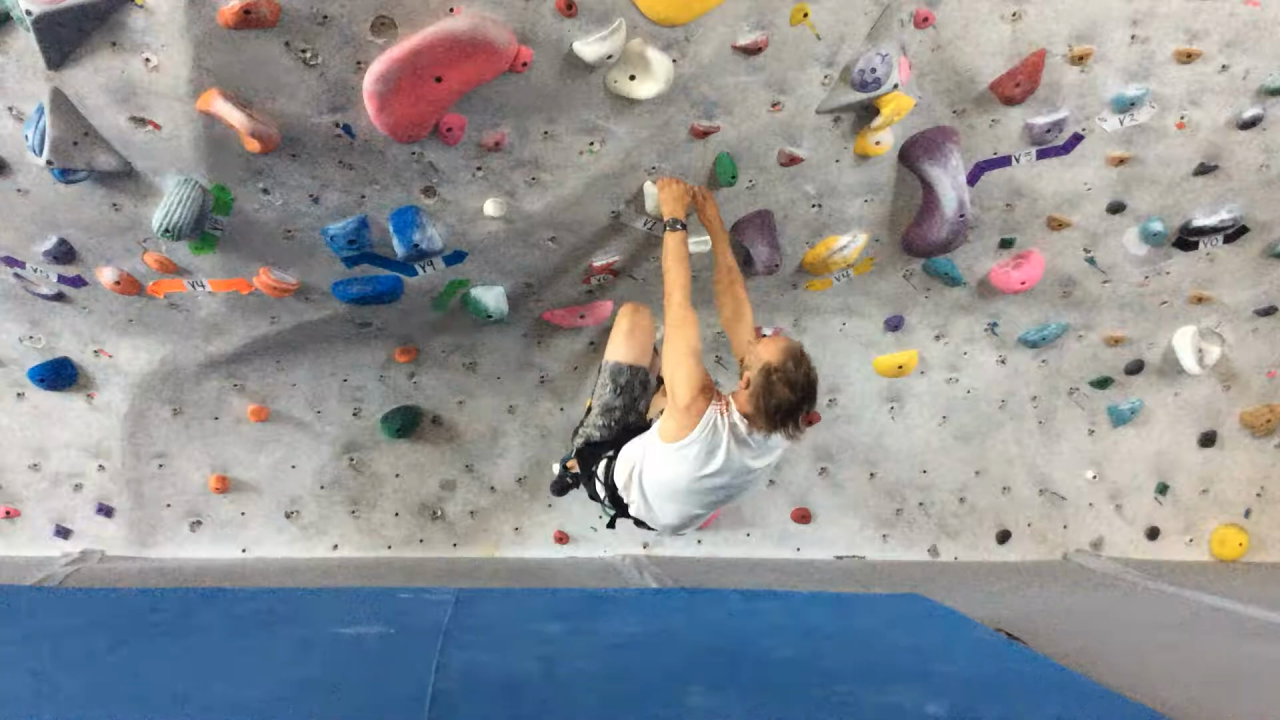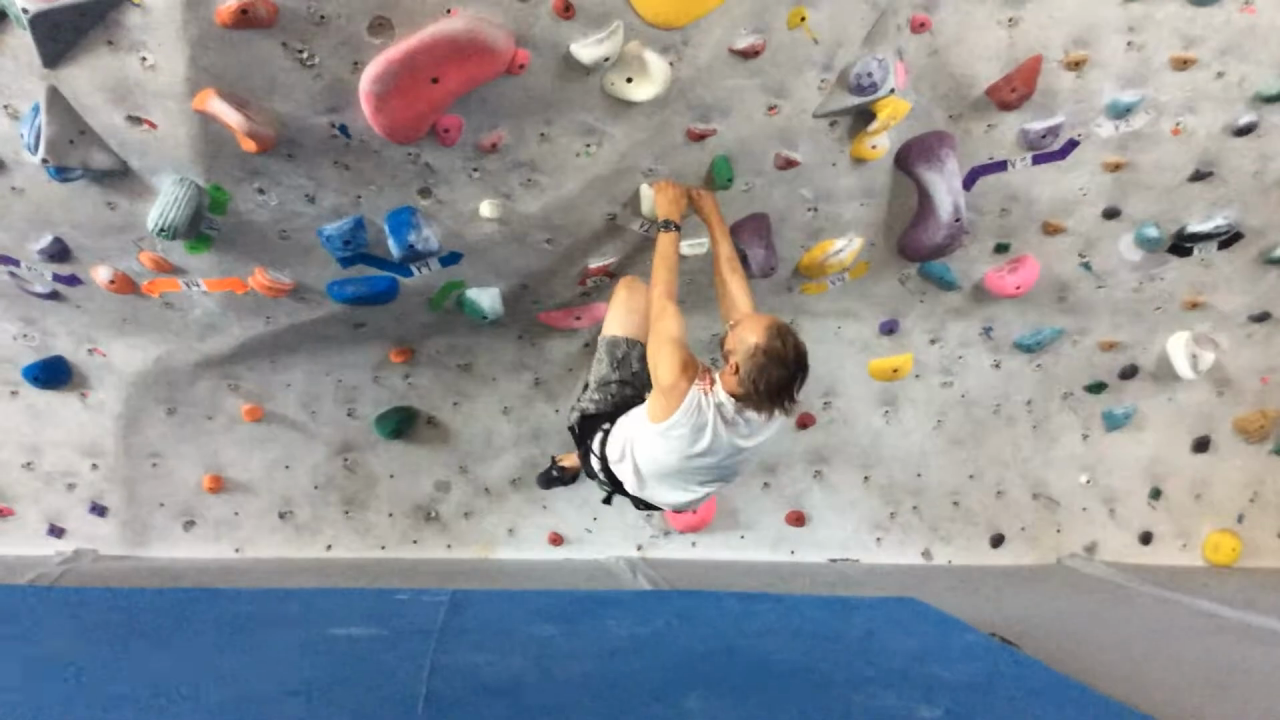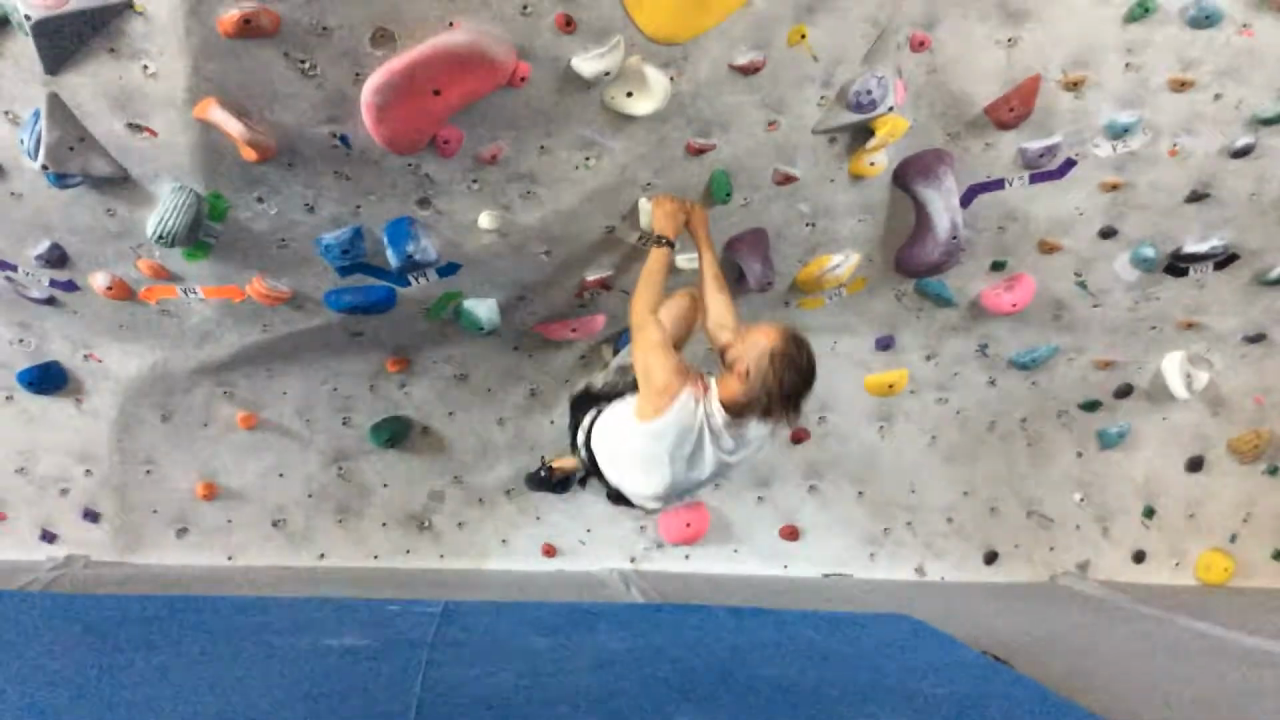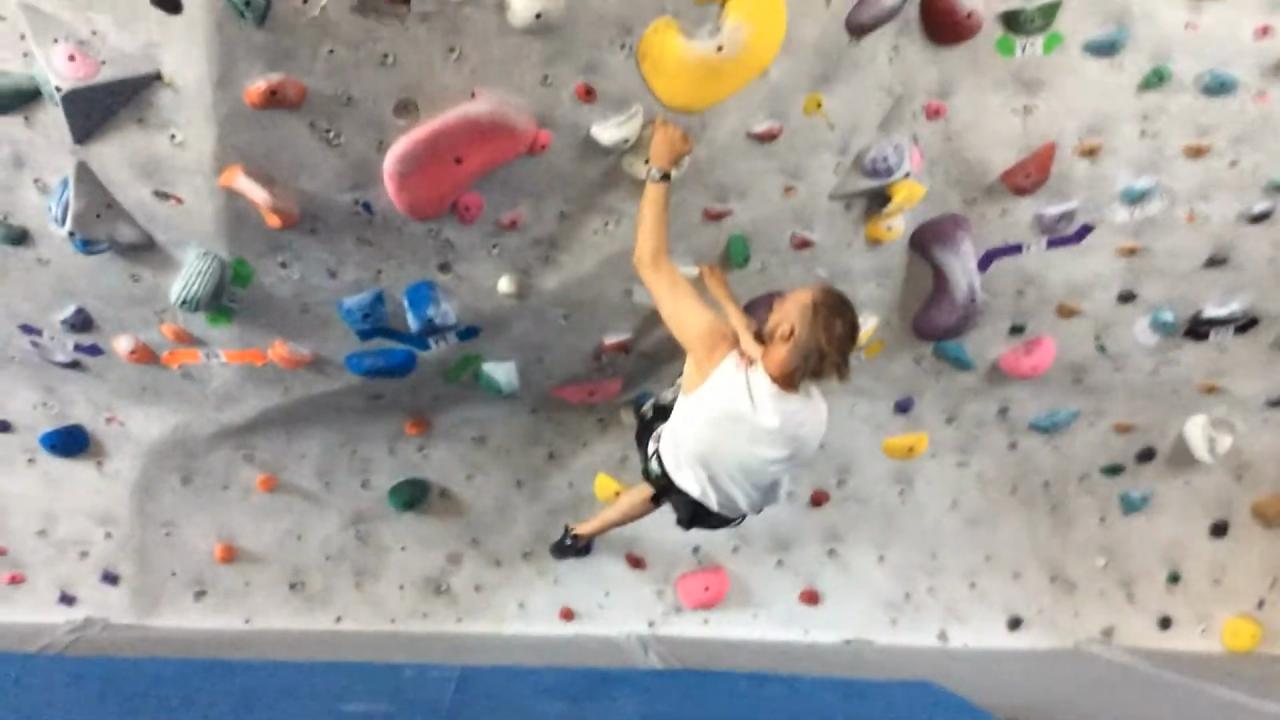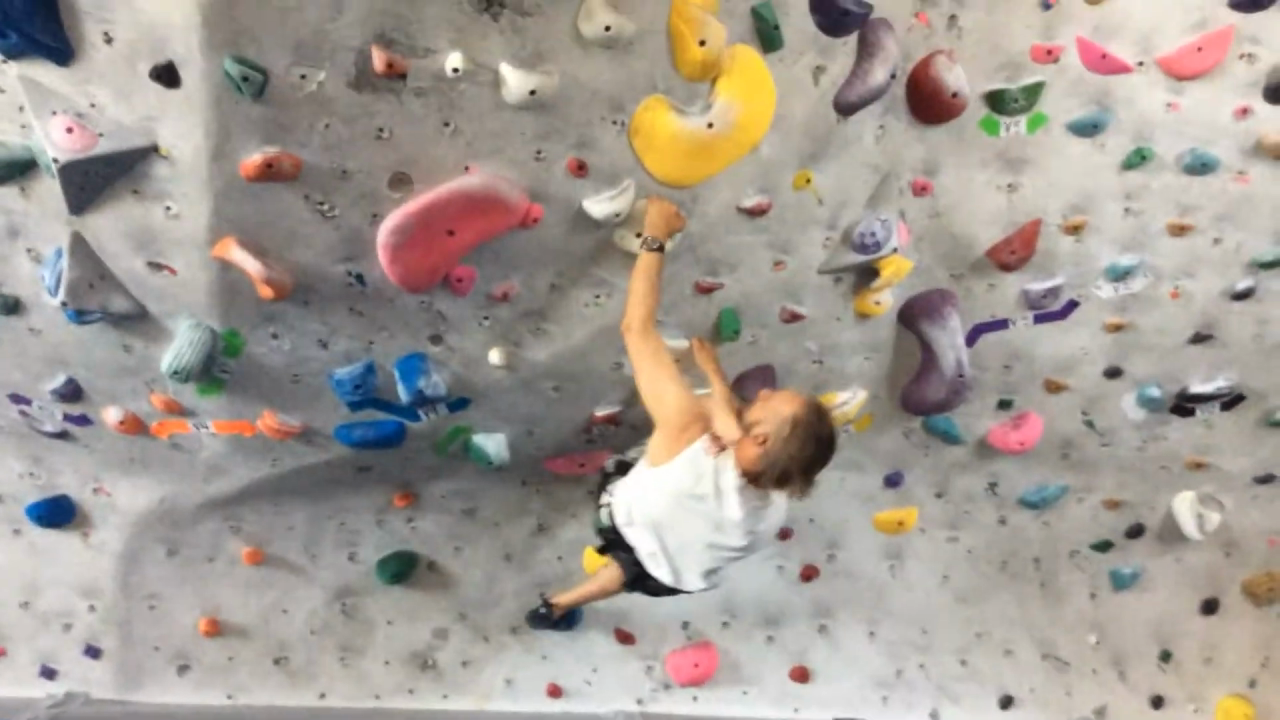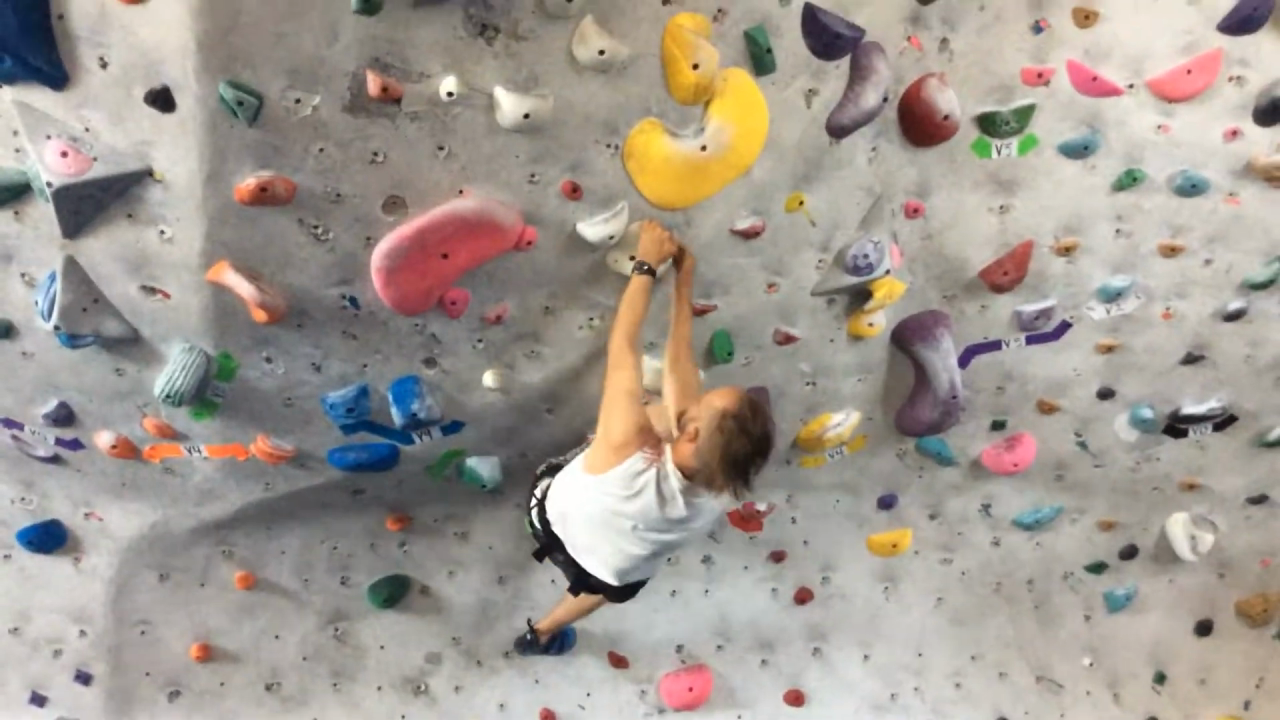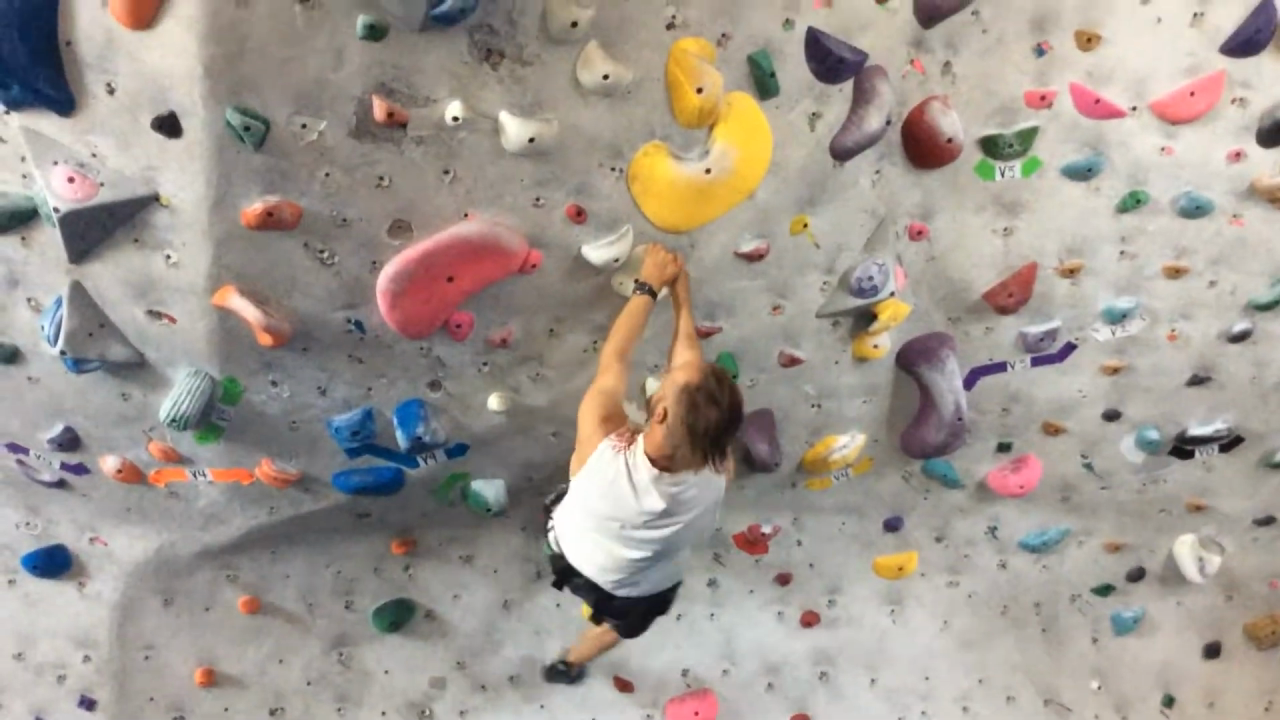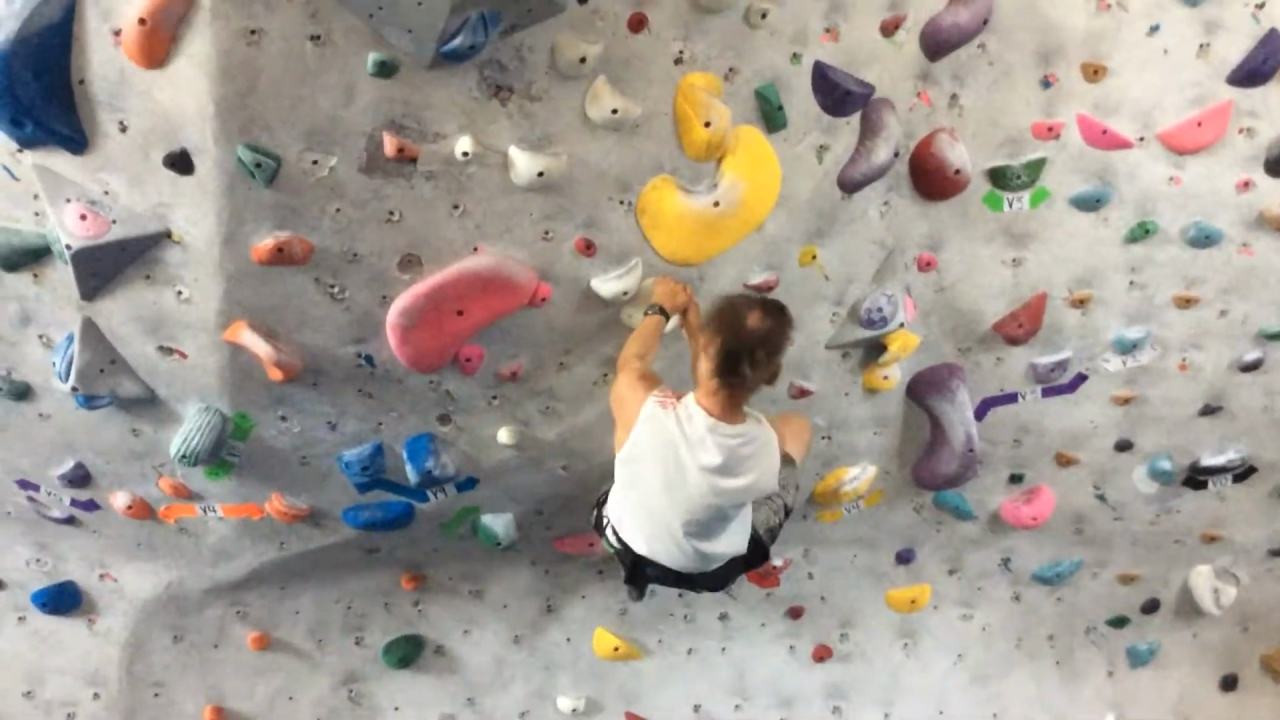
dt=0.5s
person 1, frame 1
left shoulder: (696, 408)
right shoulder: (780, 428)
left elbow: (678, 305)
right elbow: (736, 313)
left wrist: (675, 218)
right wrist: (715, 228)
left hip: (615, 480)
person 1, frame 2
left shoulder: (681, 389)
right shoulder: (773, 409)
left elbow: (663, 301)
right elbow: (738, 303)
left wrist: (670, 220)
right wrist: (715, 221)
left hip: (611, 457)
right ankle: (574, 463)
person 1, frame 3
left shoulder: (674, 392)
right shoulder: (760, 421)
left elbow: (642, 315)
right elbow: (722, 326)
left wrist: (663, 237)
right wrist: (701, 238)
left hip: (600, 435)
right ankle: (561, 468)
person 1, frame 4
left shoulder: (718, 355)
right shoulder: (813, 417)
left elbow: (649, 261)
left wrist: (659, 166)
right wrist: (724, 296)
left hip: (669, 464)
right hip: (726, 510)
right ankle: (581, 535)
person 1, frame 5
left shoulder: (689, 435)
right shoulder: (772, 512)
left elbow: (637, 328)
right elbow: (734, 430)
left wrist: (653, 239)
right wrist: (713, 372)
left hip: (623, 515)
right hip: (671, 575)
right ankle: (560, 606)
person 1, frame 6
left shoulder: (626, 447)
right shoulder: (715, 499)
left elbow: (622, 347)
right elbow: (681, 381)
left wrist: (646, 265)
right wrist: (683, 291)
left hip: (553, 514)
right hip: (614, 573)
right ankle: (543, 634)
person 1, frame 7
left shoulder: (601, 442)
right shoulder: (717, 474)
left elbow: (612, 359)
right elbow: (691, 366)
left wrist: (648, 286)
right wrist: (682, 301)
left hip: (569, 550)
right hip: (636, 594)
right knee: (624, 618)
right ankle: (570, 664)
person 1, frame 8
left shoulder: (638, 400)
right shoulder: (766, 448)
left elbow: (631, 359)
right elbow: (718, 384)
left wrist: (660, 309)
right wrist: (691, 319)
left hip: (631, 548)
right hip: (716, 569)
right knee: (798, 425)
left ankle: (639, 575)
